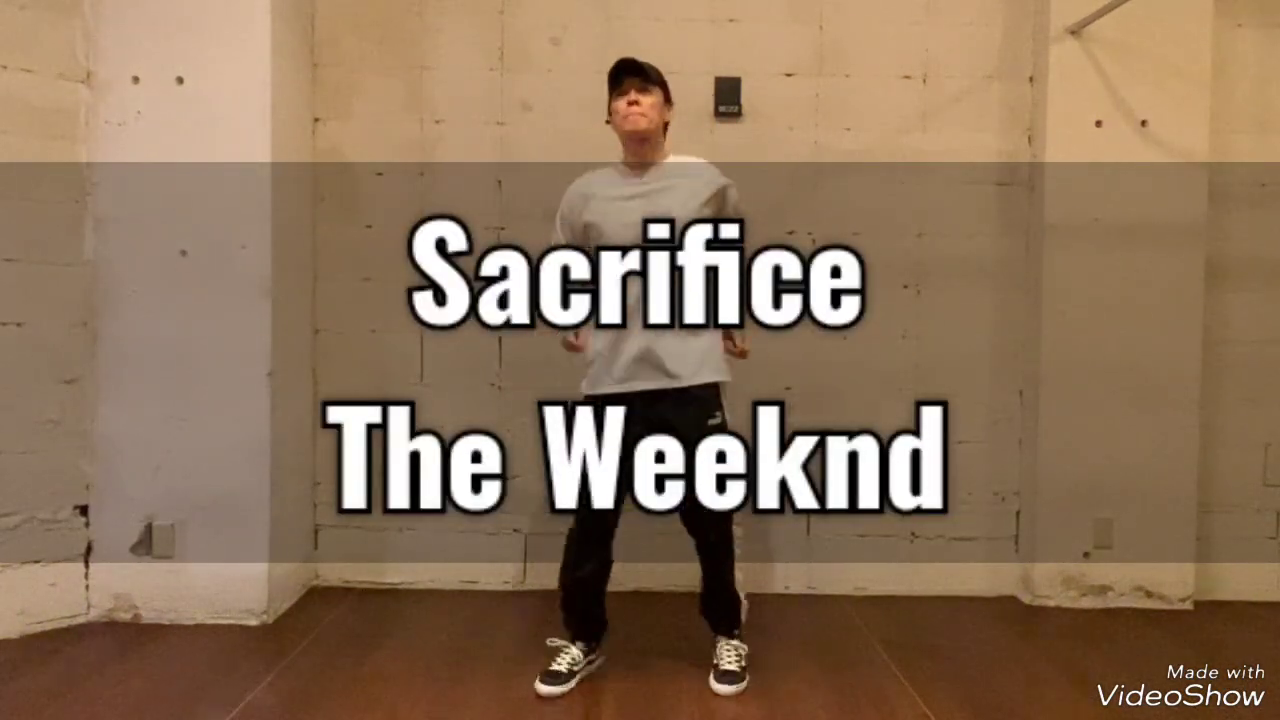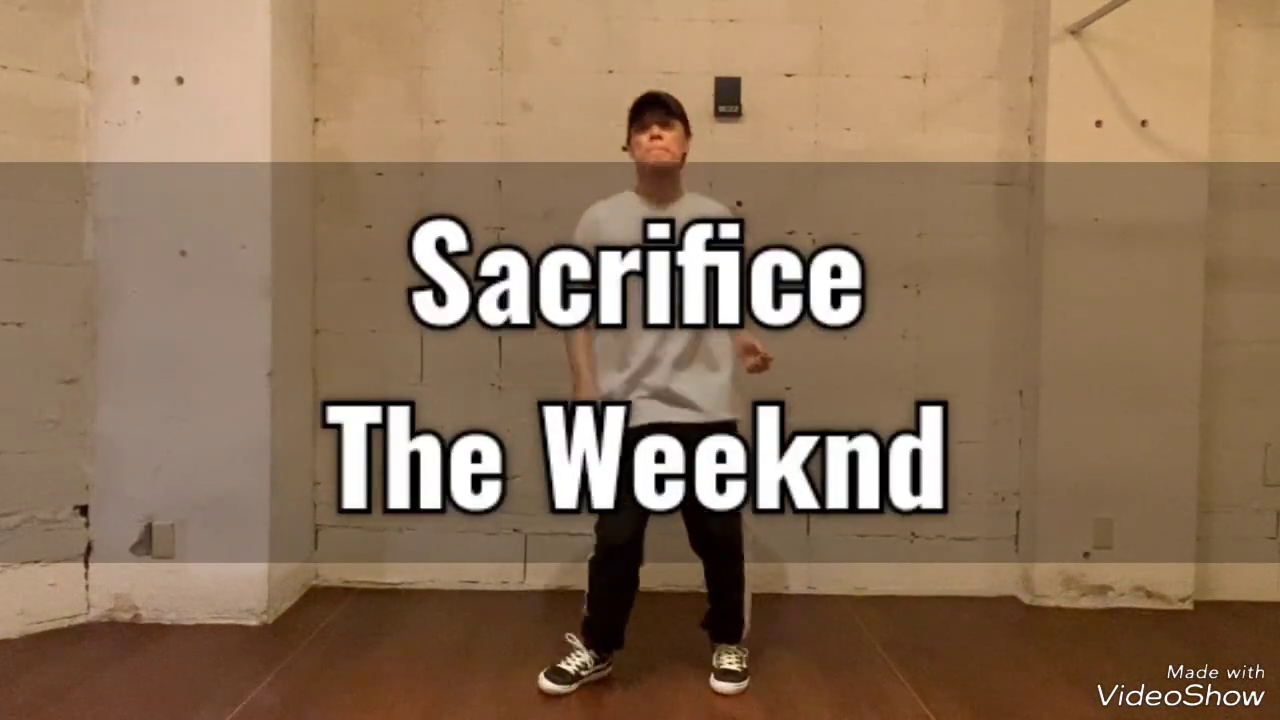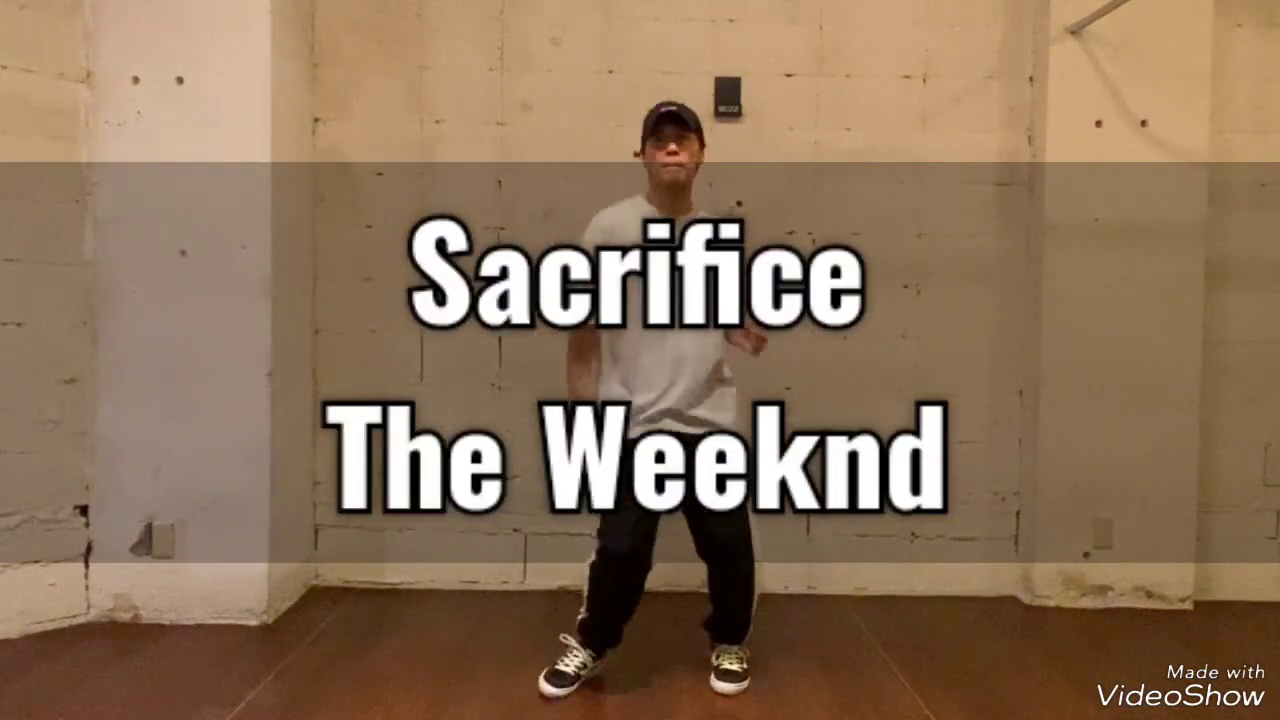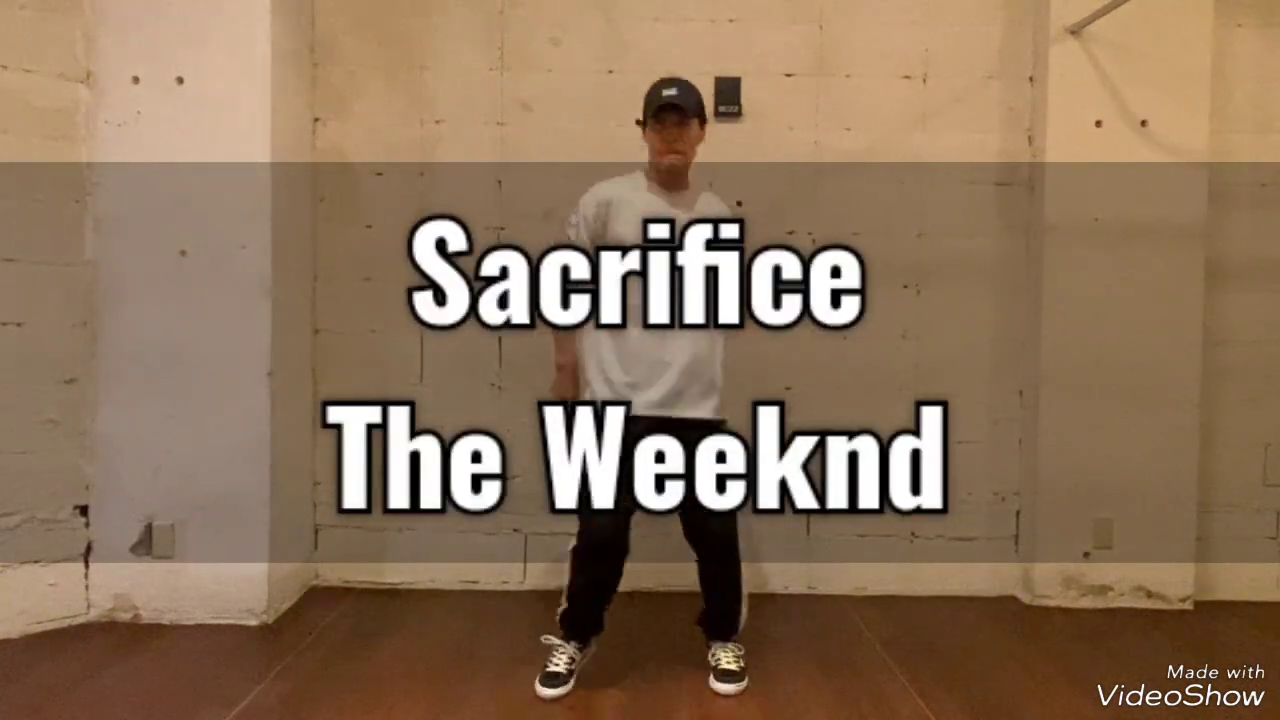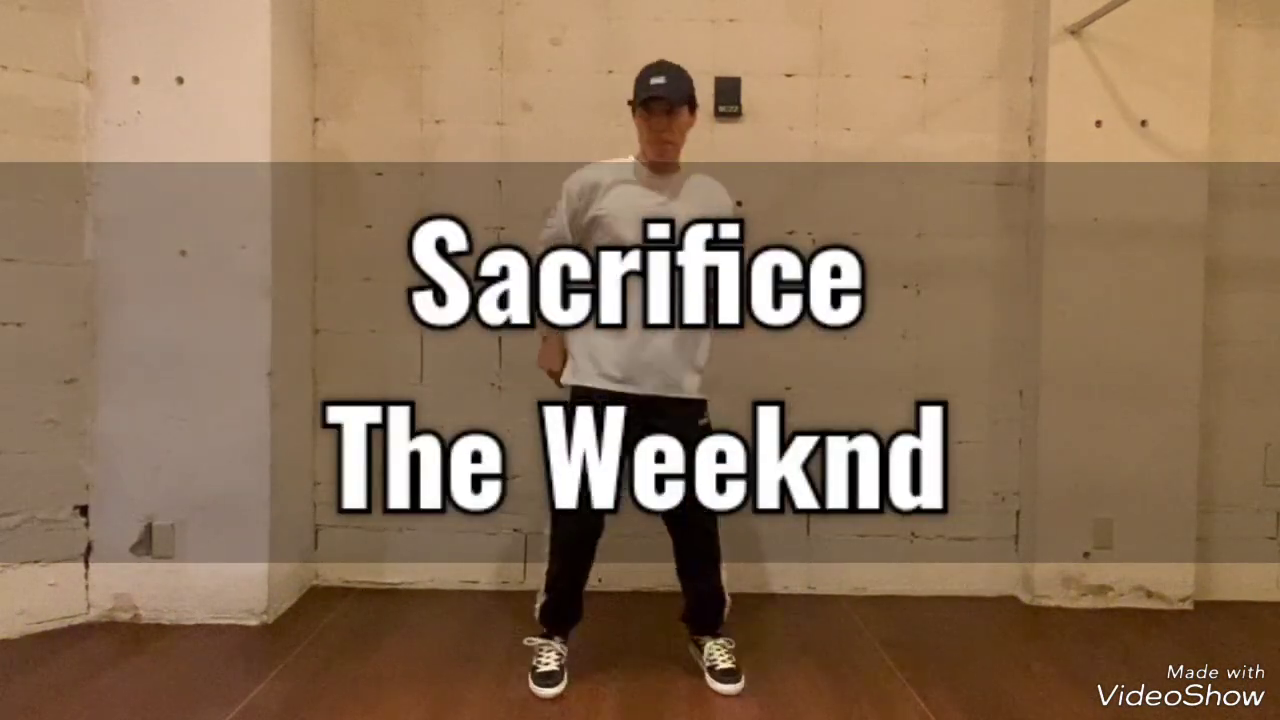
dt=0.1s
person 1, frame 1
left shoulder: (708, 182)
right shoulder: (584, 193)
left wrist: (730, 324)
right wrist: (571, 323)
left hip: (690, 378)
right hip: (611, 382)
left knee: (708, 515)
right knee: (592, 519)
left ankle: (727, 636)
right ankle: (579, 641)
person 1, frame 2
left shoulder: (717, 220)
right shoulder: (602, 220)
left wrist: (747, 346)
right wrist: (585, 390)
left hip: (706, 412)
right hip: (630, 412)
left knee: (722, 540)
right knee: (617, 543)
left ankle: (727, 643)
right ankle: (594, 646)
person 1, frame 3
right shoulder: (611, 225)
right elbow: (581, 317)
left wrist: (748, 335)
right wrist: (582, 403)
left hip: (708, 421)
right hip: (631, 419)
left knee: (730, 545)
right knee: (621, 551)
left ankle: (729, 644)
right ankle: (588, 645)
person 1, frame 4
left shoulder: (719, 215)
right shoulder: (606, 201)
right wrist: (566, 363)
left hip: (694, 404)
right hip: (615, 400)
left knee: (714, 531)
right knee: (602, 533)
left ankle: (723, 638)
right ankle: (573, 640)
person 1, frame 5
left shoulder: (713, 198)
right shoulder: (592, 182)
right wrist: (552, 340)
left hip: (678, 387)
right hip: (598, 381)
left knee: (694, 518)
right knee: (577, 513)
left ankle: (710, 635)
right ankle: (553, 636)
